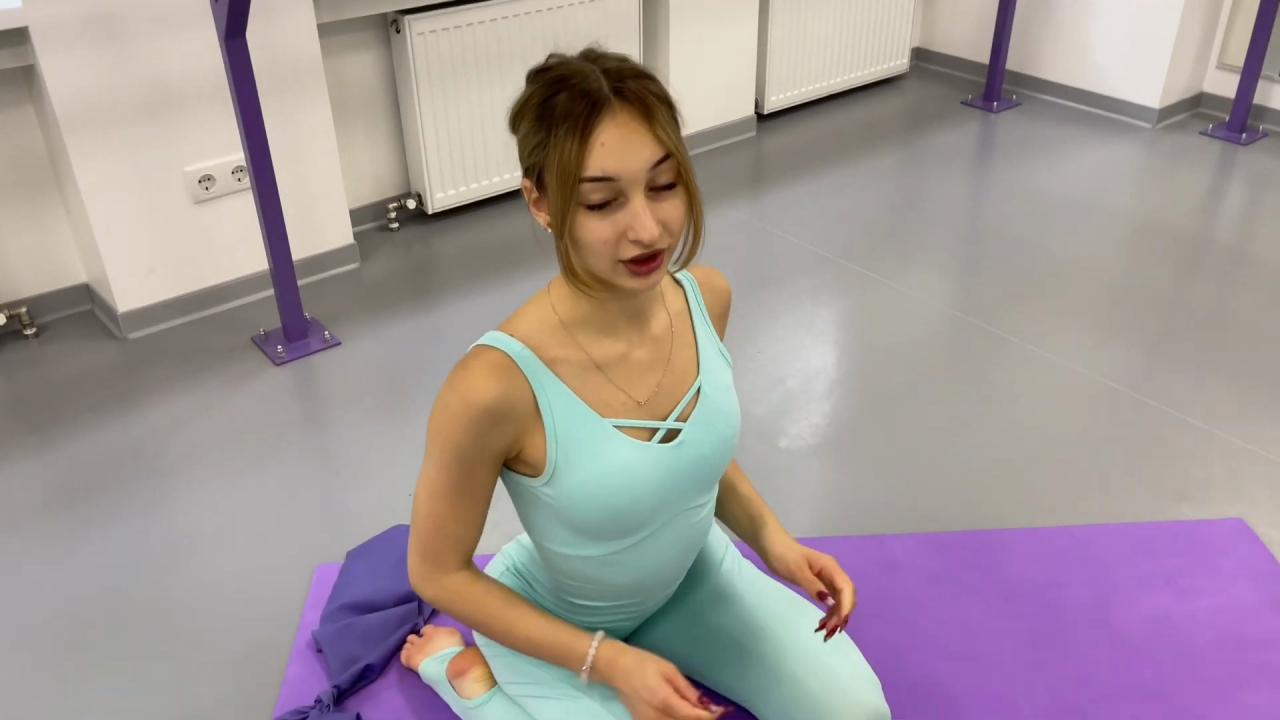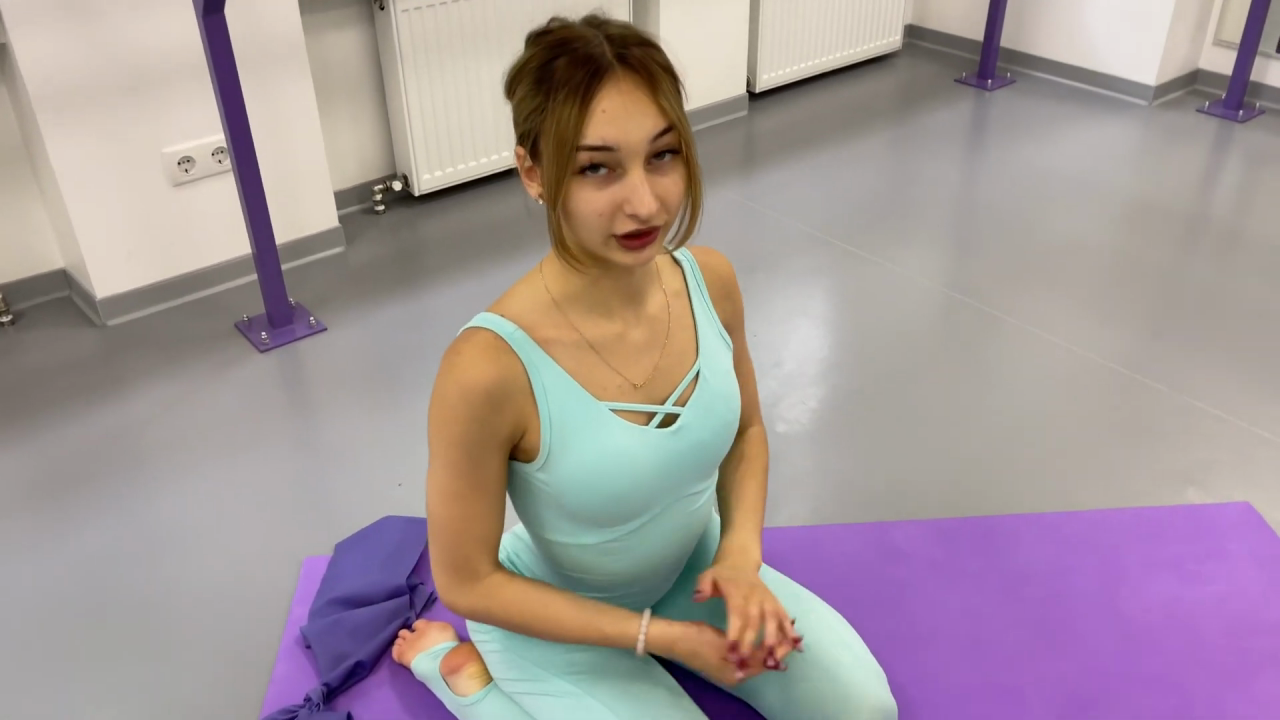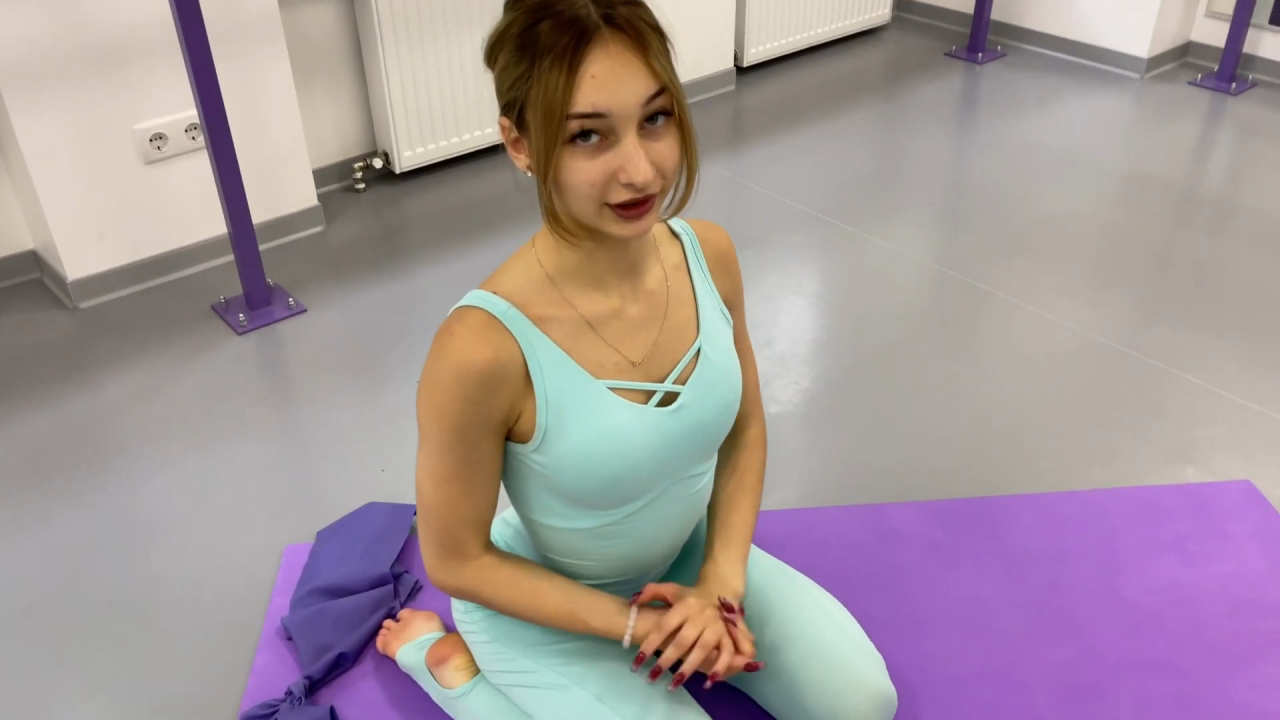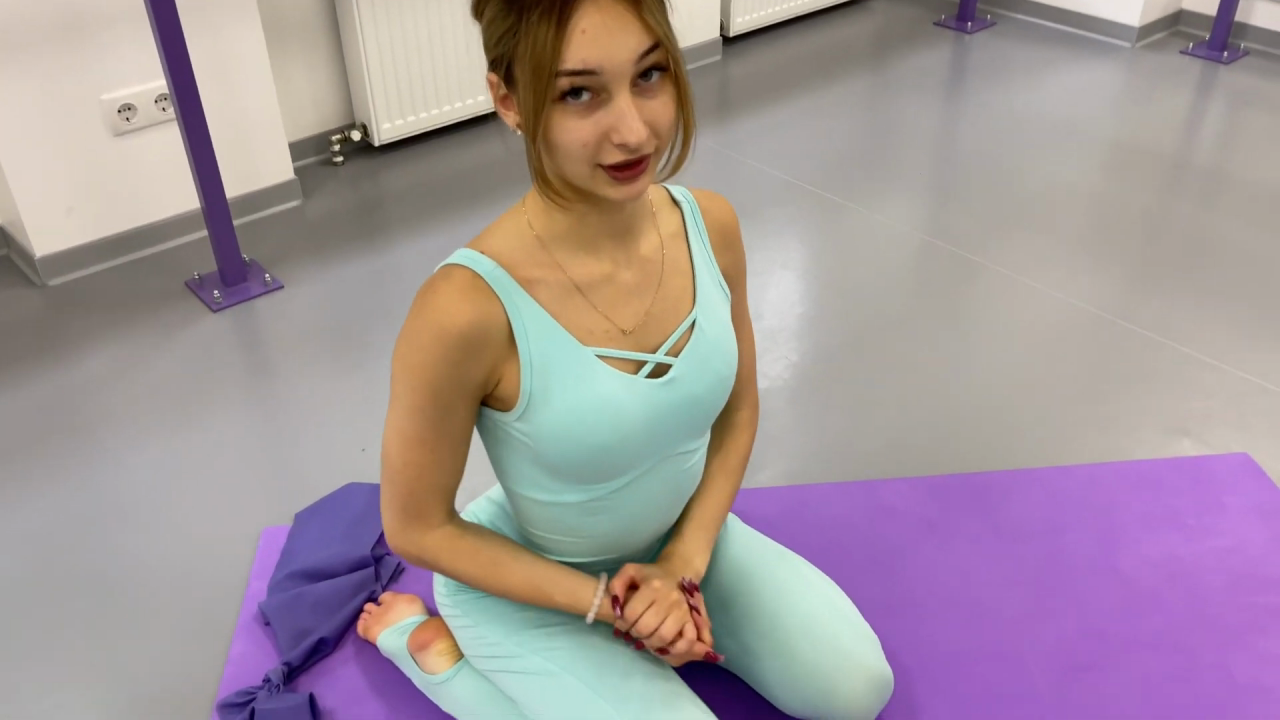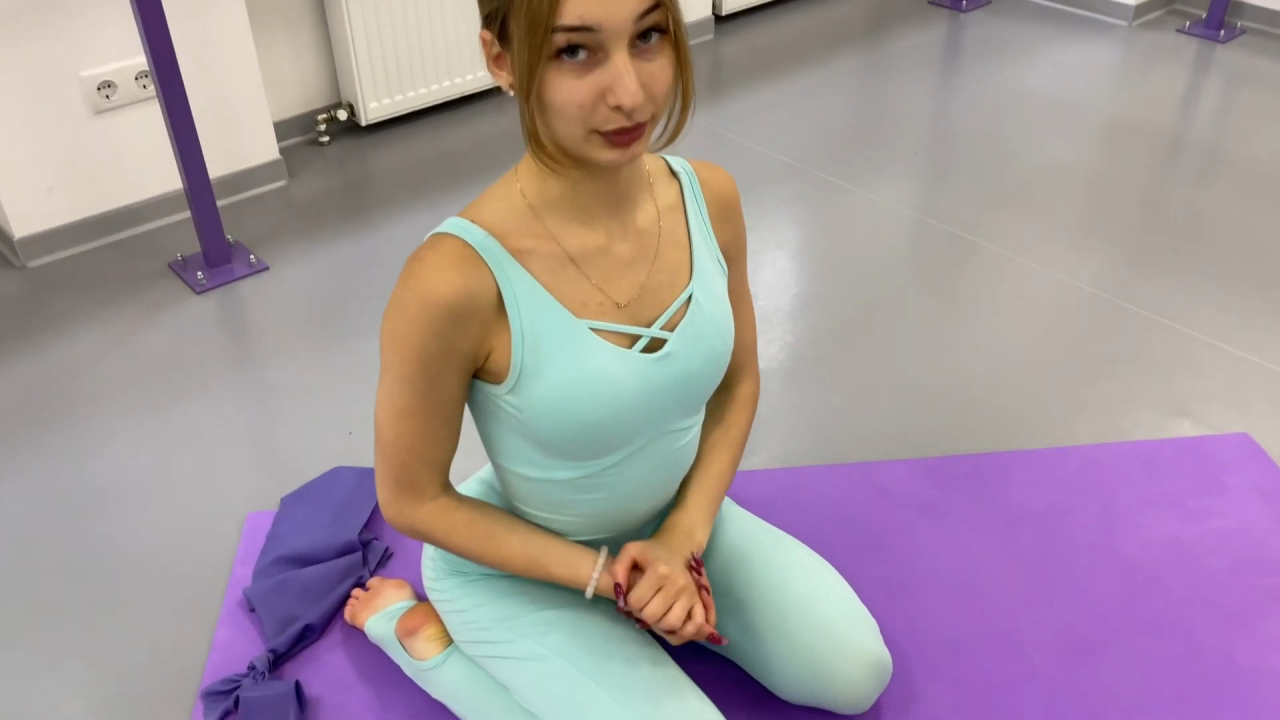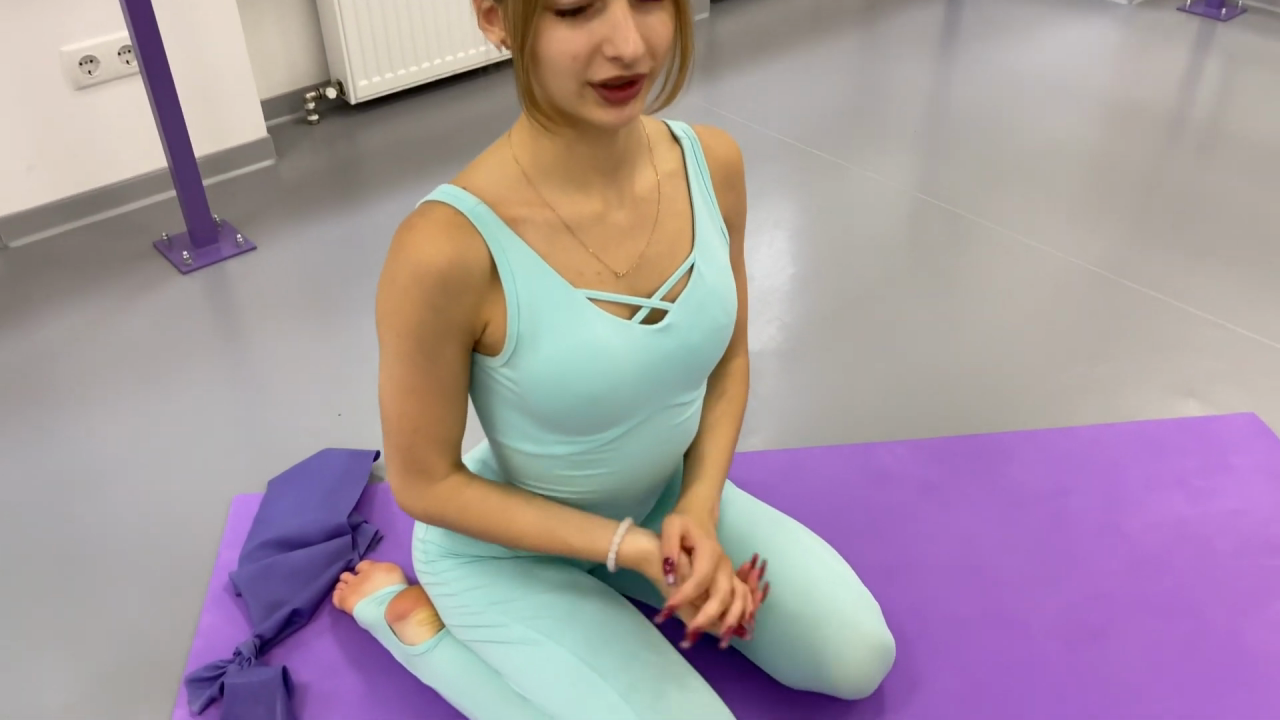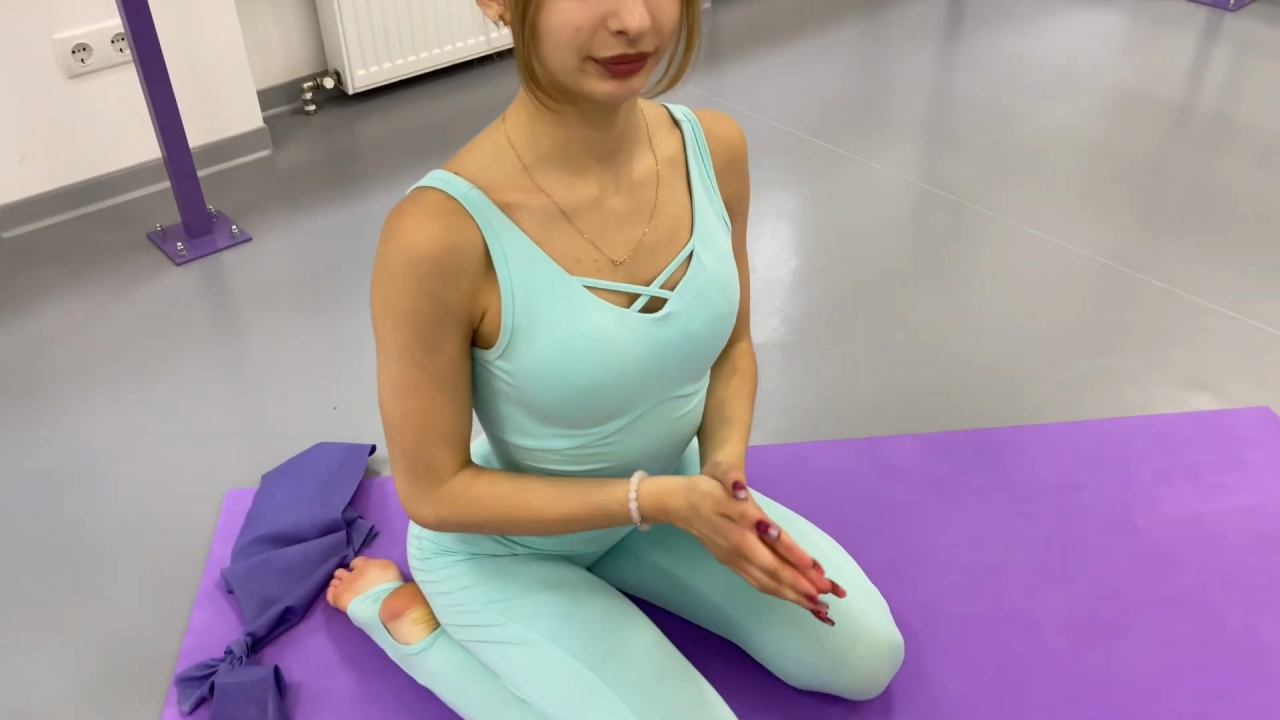
dt=0.2s
person 1, frame 1
right shoulder: (495, 386)
right elbow: (439, 572)
left wrist: (770, 536)
right wrist: (606, 663)
left hip: (687, 576)
right hip: (558, 624)
person 1, frame 2
left shoulder: (709, 280)
right shoulder: (490, 369)
left elbow: (745, 437)
right elbow: (465, 582)
left wrist: (741, 553)
right wrist: (655, 635)
left hip: (686, 568)
right hip: (554, 619)
person 1, frame 3
left shoulder: (709, 255)
right shoulder: (484, 347)
left elbow: (745, 427)
right elbow: (455, 562)
left wrist: (721, 580)
right wrist: (638, 623)
left hip: (684, 558)
right hip: (544, 607)
person 1, frame 4
left shoulder: (708, 225)
right shoulder: (467, 310)
left elbow: (736, 412)
right elbow: (415, 527)
left wrist: (682, 562)
right wrist: (600, 603)
left hip: (672, 542)
right hip: (527, 585)
person 1, frame 5
left shoulder: (708, 196)
right shoulder: (456, 280)
left elbow: (736, 384)
right elbow: (411, 500)
left wrist: (683, 538)
right wrist: (602, 575)
left hip: (664, 521)
right hip: (516, 567)
person 1, frame 6
left shoulder: (711, 163)
right shoulder: (447, 247)
left elbow: (728, 357)
right elbow: (424, 485)
left wrist: (698, 507)
right wrist: (628, 548)
left hip: (659, 500)
right hip: (508, 550)
left knee: (860, 658)
person 1, frame 7
left shoulder: (713, 148)
right shoulder: (441, 232)
left elbow: (729, 345)
right elbow: (434, 493)
left wrist: (729, 471)
right wrist: (663, 502)
left hip: (658, 491)
right hip: (505, 547)
left knee: (866, 657)
